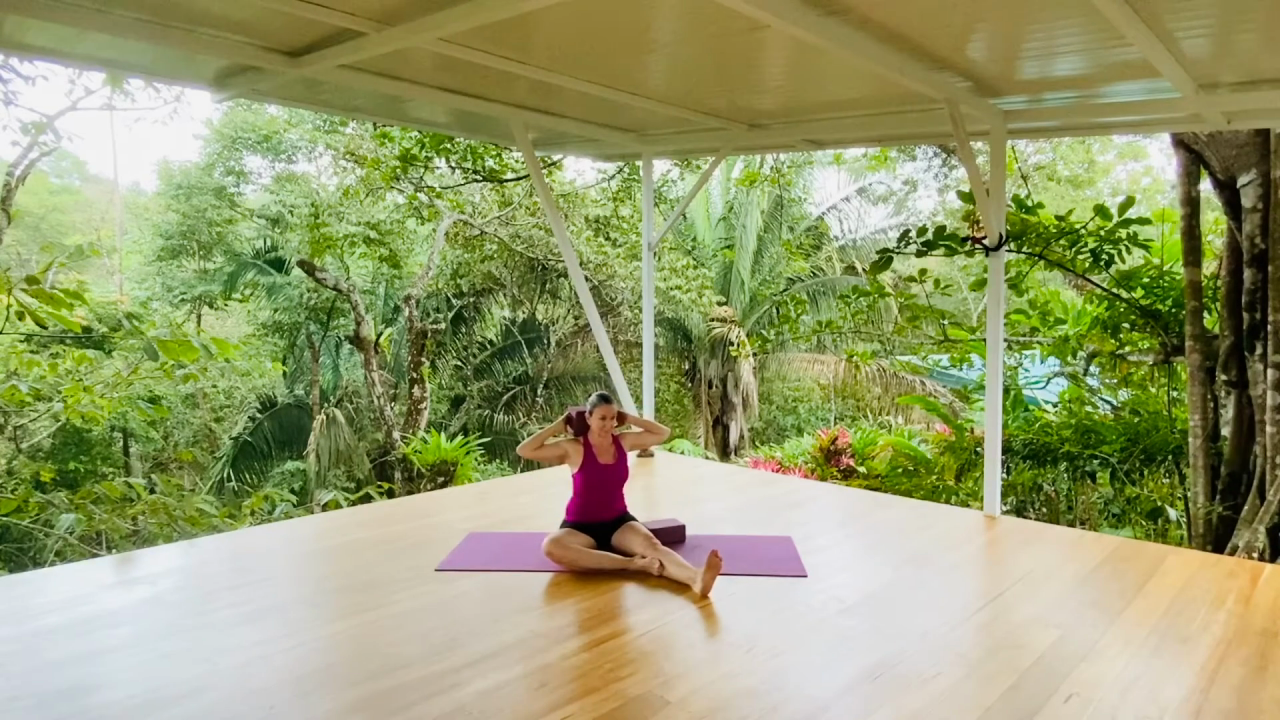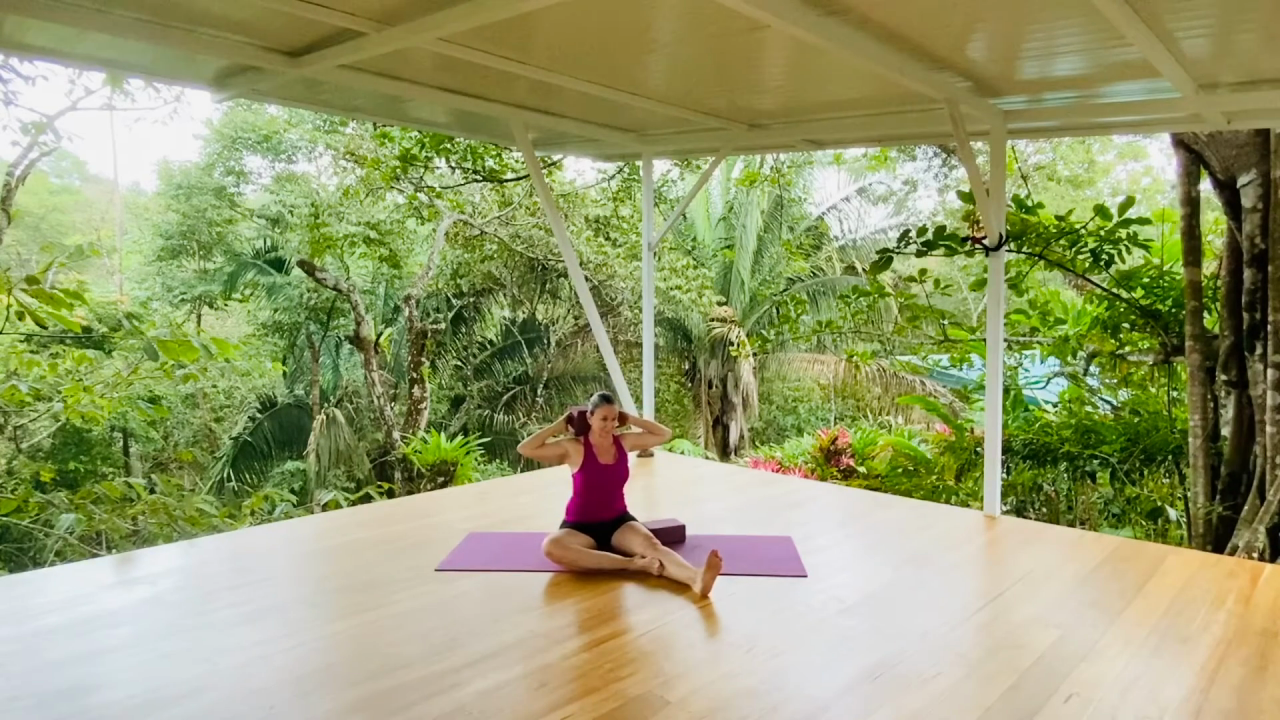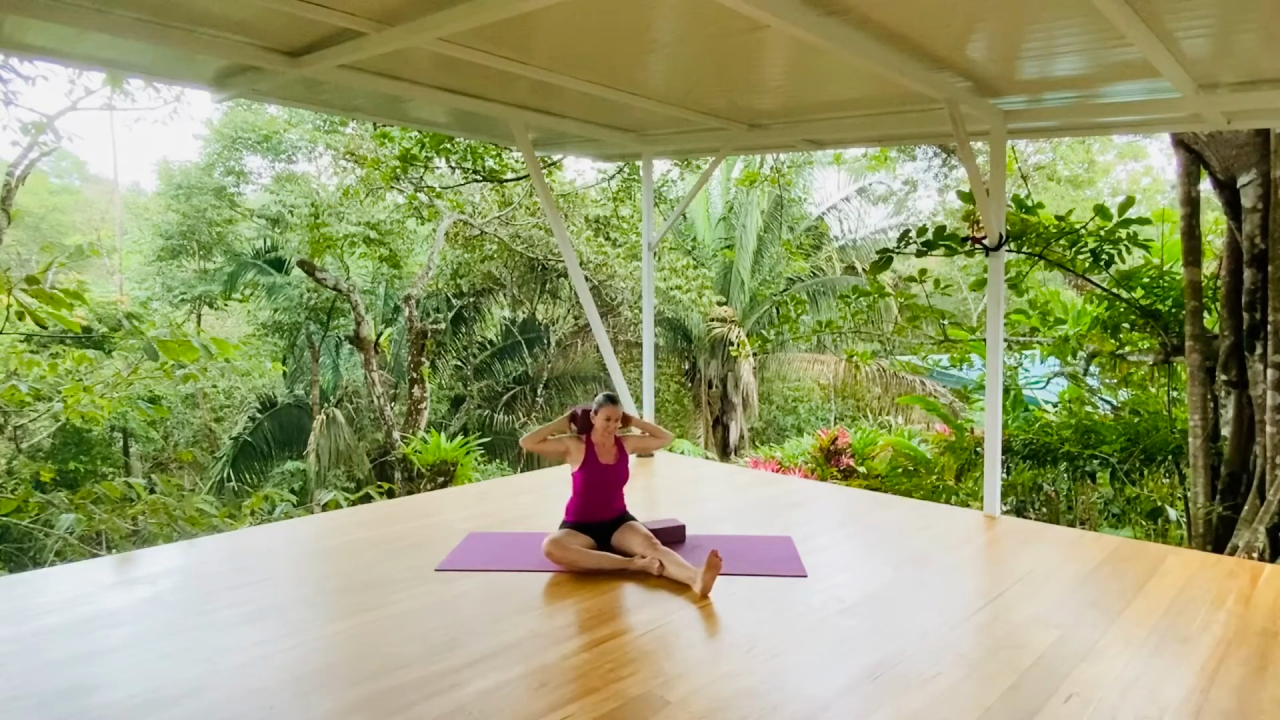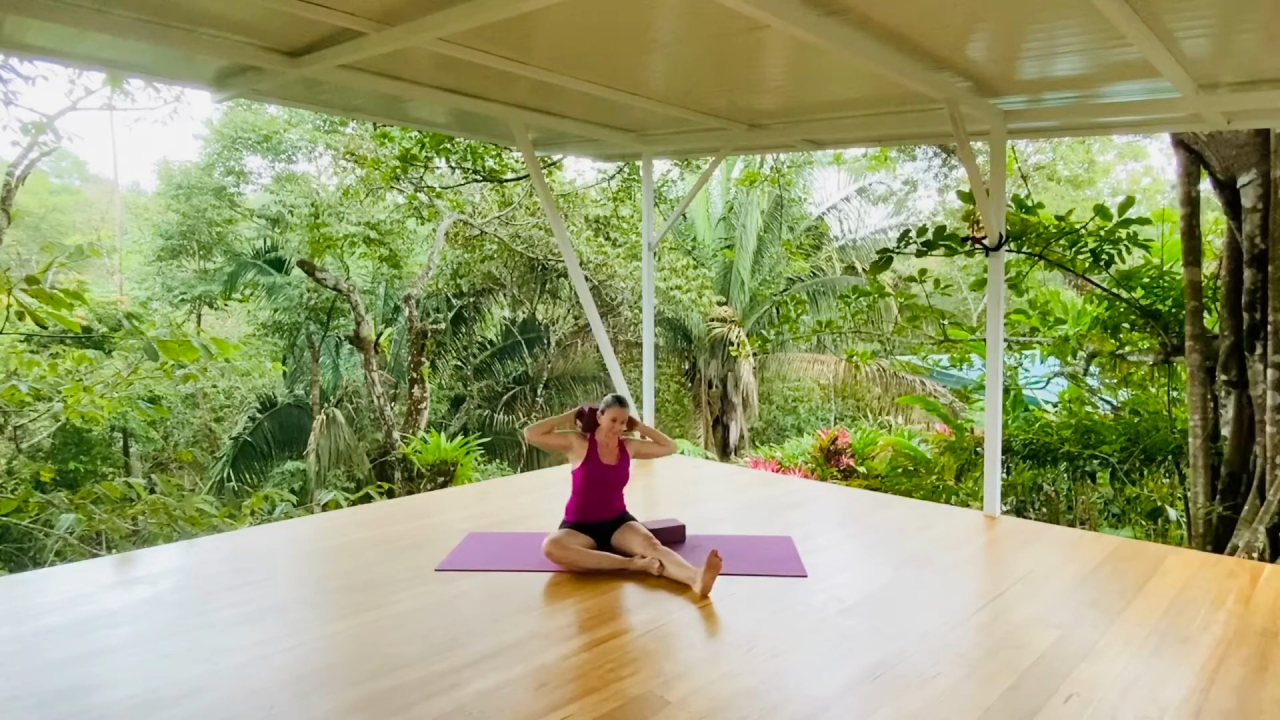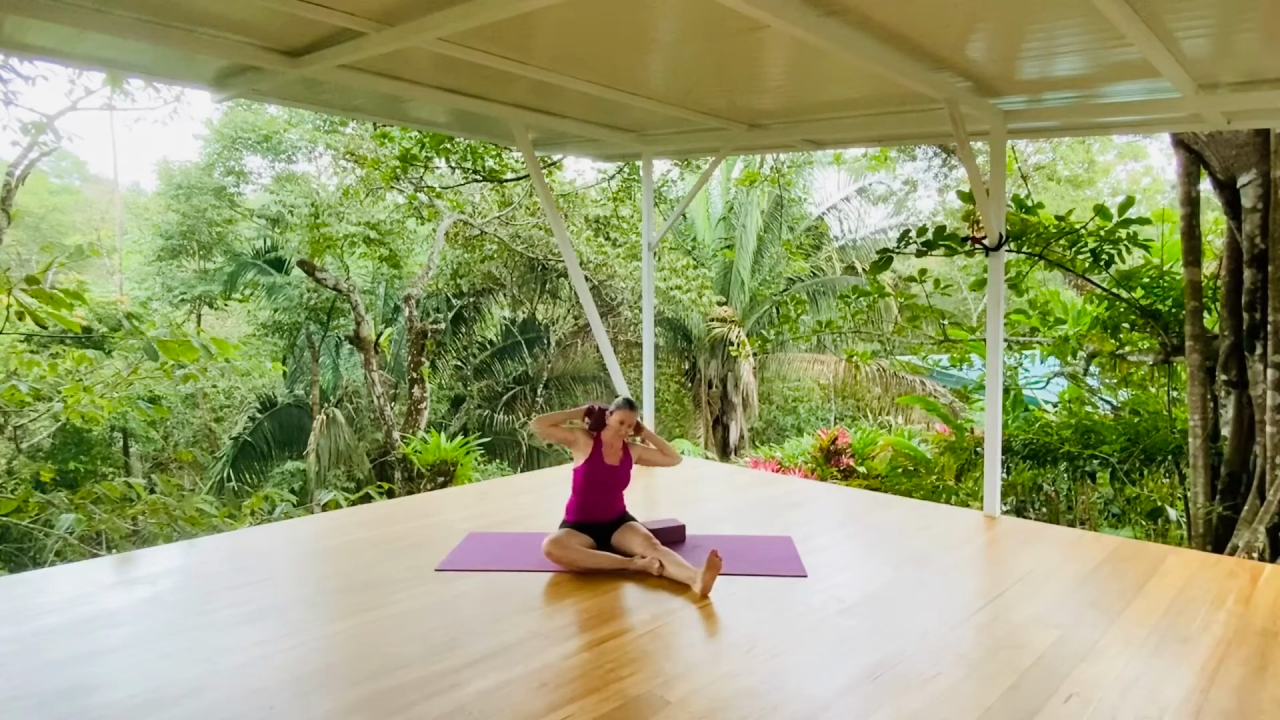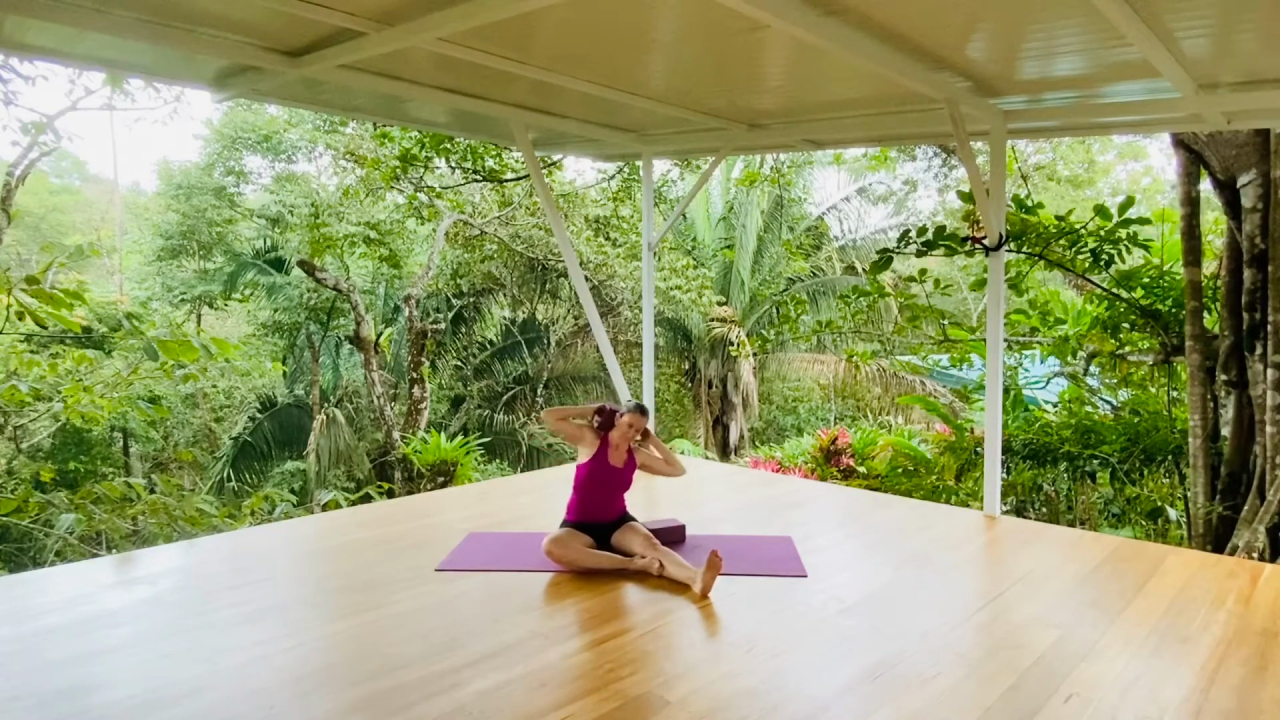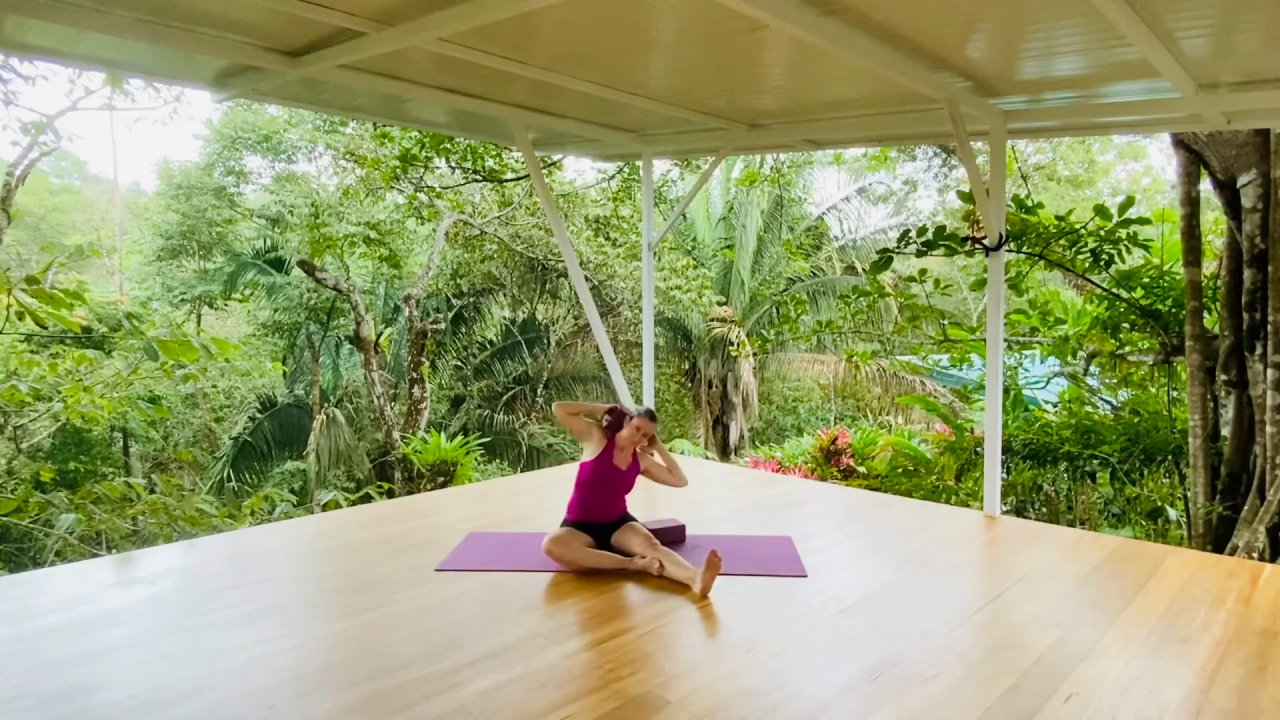
dt=0.1s
person 1, frame 1
left shoulder: (624, 441)
right shoulder: (573, 448)
left elbow: (663, 433)
right elbow: (524, 450)
left wrist: (628, 418)
right wrist: (558, 425)
left hip: (618, 521)
right hip: (580, 526)
left knee: (651, 544)
right knee: (551, 546)
left ankle: (695, 578)
right ankle: (631, 563)
person 1, frame 2
left shoulder: (624, 442)
right shoulder: (574, 448)
left elbow: (665, 434)
right elbow: (525, 449)
left wrist: (630, 420)
right wrist: (560, 424)
left hip: (618, 521)
right hip: (581, 526)
left knee: (651, 544)
right knee: (551, 547)
left ankle: (695, 578)
right ankle: (631, 563)
person 1, frame 3
left shoulder: (626, 444)
right shoulder: (575, 446)
left elbow: (667, 438)
right elbow: (527, 442)
left wrist: (632, 421)
right wrist: (563, 421)
left hip: (618, 521)
right hip: (580, 526)
left knee: (651, 544)
right knee: (551, 547)
left ankle: (695, 578)
right ankle: (631, 563)
person 1, frame 4
left shoulder: (628, 447)
right shoulder: (578, 443)
left elbow: (670, 447)
right elbow: (531, 435)
left wrist: (639, 427)
right wrist: (571, 416)
left hip: (617, 521)
right hip: (580, 526)
left knee: (650, 544)
right knee: (551, 547)
left ankle: (695, 578)
right ankle: (632, 564)
person 1, frame 5
left shoulder: (632, 451)
right shoulder: (583, 440)
left elbow: (674, 459)
right elbow: (538, 425)
left wrist: (644, 432)
right wrist: (580, 412)
left hip: (617, 522)
right hip: (580, 526)
left knee: (650, 544)
right knee: (552, 547)
left ankle: (695, 578)
right ankle: (632, 563)
person 1, frame 6
left shoulder: (637, 455)
right shoulder: (590, 439)
left elbow: (678, 470)
right elbow: (548, 416)
left wrist: (653, 441)
right wrist: (593, 411)
left hip: (617, 523)
right hip: (581, 526)
left knee: (651, 545)
right knee: (552, 546)
left ankle: (696, 578)
right ankle: (632, 563)
person 1, frame 7
left shoulder: (641, 460)
right shoulder: (597, 437)
left elbow: (680, 480)
right elbow: (558, 409)
left wrist: (658, 446)
right wrist: (600, 410)
left hip: (618, 523)
right hip: (581, 526)
left knee: (651, 545)
right knee: (552, 545)
left ankle: (695, 578)
right ankle: (632, 563)
